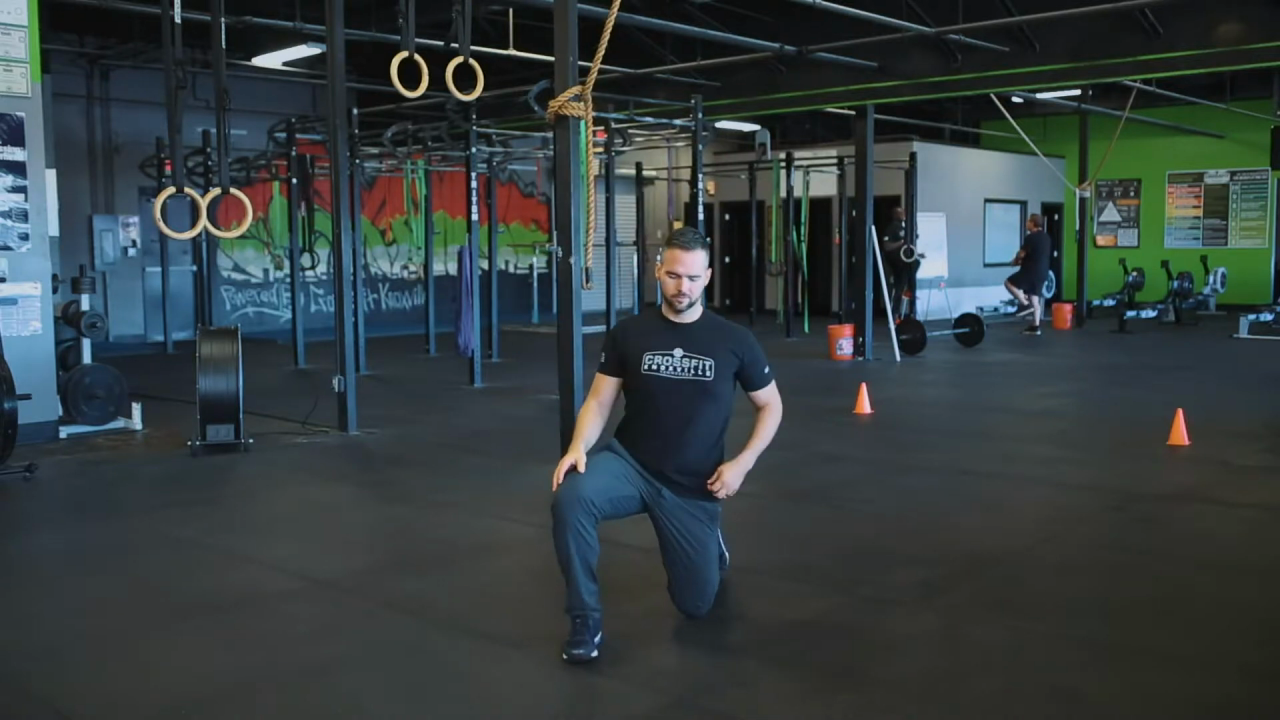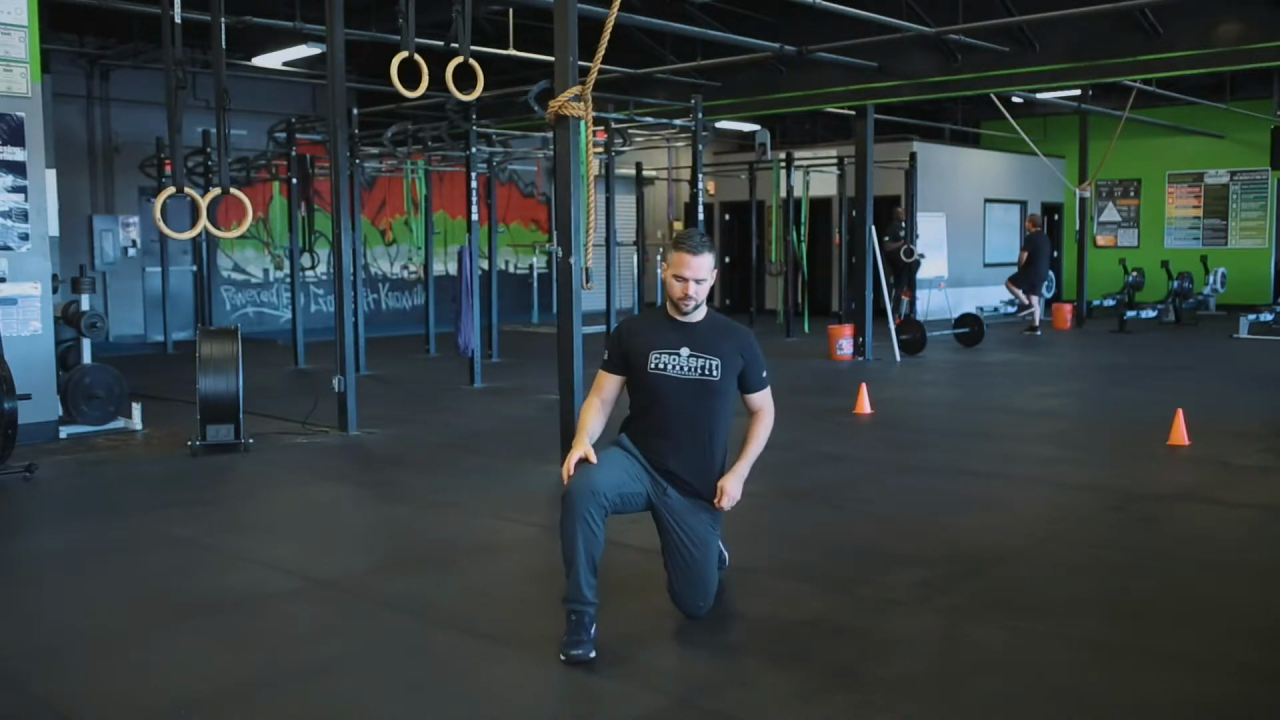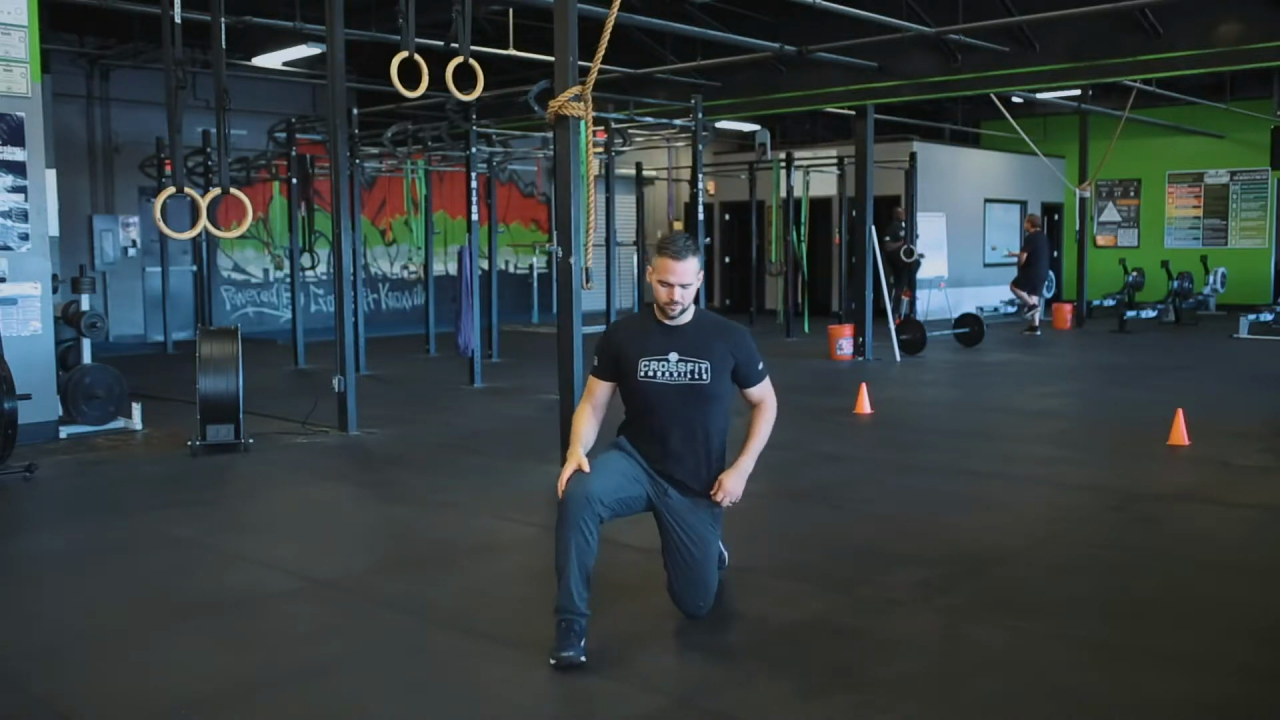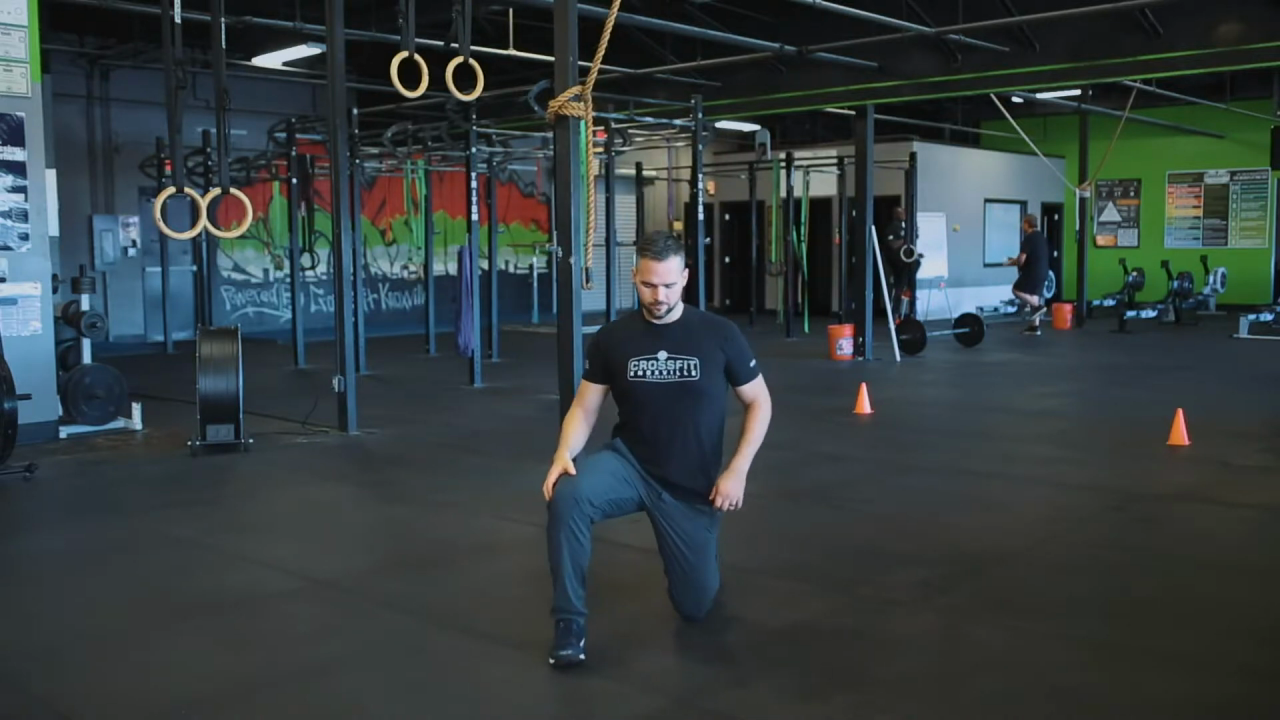
dt=0.2s
person 1, frame 1
left shoulder: (734, 340)
right shoulder: (629, 333)
left elbow: (771, 407)
right elbow: (599, 402)
left wrist: (742, 463)
right wrist: (577, 448)
left hip: (693, 484)
right hip: (629, 462)
left knee: (696, 604)
right knee: (569, 497)
left ankle: (710, 544)
right ankle: (585, 618)
person 1, frame 2
left shoulder: (738, 340)
right shoulder: (633, 331)
left elbow: (763, 411)
right elbow: (601, 398)
left wrist: (739, 472)
right wrist: (582, 441)
left hip: (697, 484)
right hip: (635, 459)
left knee: (695, 604)
right knee: (582, 489)
left ankle: (708, 546)
right ankle: (581, 616)
person 1, frame 3
left shoulder: (730, 338)
right shoulder: (622, 335)
left elbow: (765, 402)
right elbow: (593, 404)
left wrist: (742, 467)
right wrist: (576, 452)
left hip: (697, 482)
right hip: (635, 461)
left knee: (696, 604)
right knee: (580, 495)
left ankle: (707, 546)
right ankle: (571, 622)
person 1, frame 4
left shoulder: (720, 335)
right shoulder: (611, 339)
left elbow: (759, 403)
right elbow: (584, 409)
left wrist: (738, 469)
right wrist: (563, 455)
left hip: (692, 484)
right hip: (628, 462)
left knee: (695, 606)
right knee: (567, 495)
left ankle: (700, 549)
right ankle: (569, 623)
